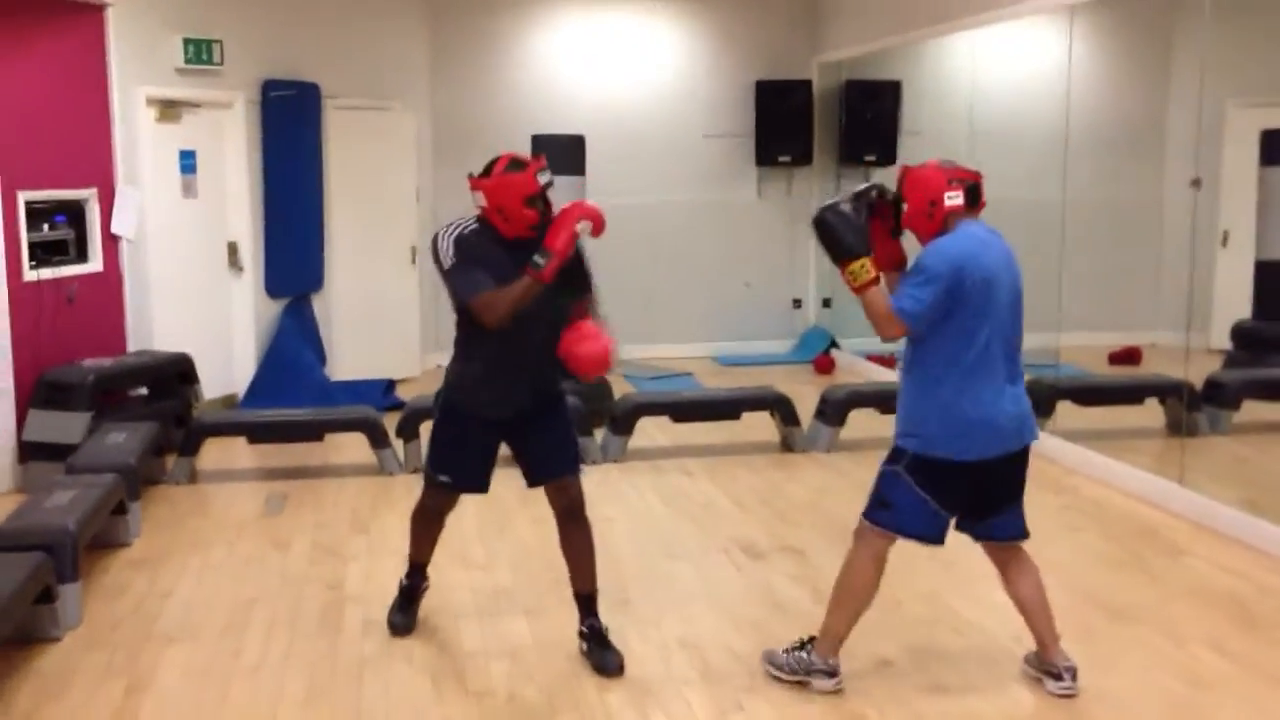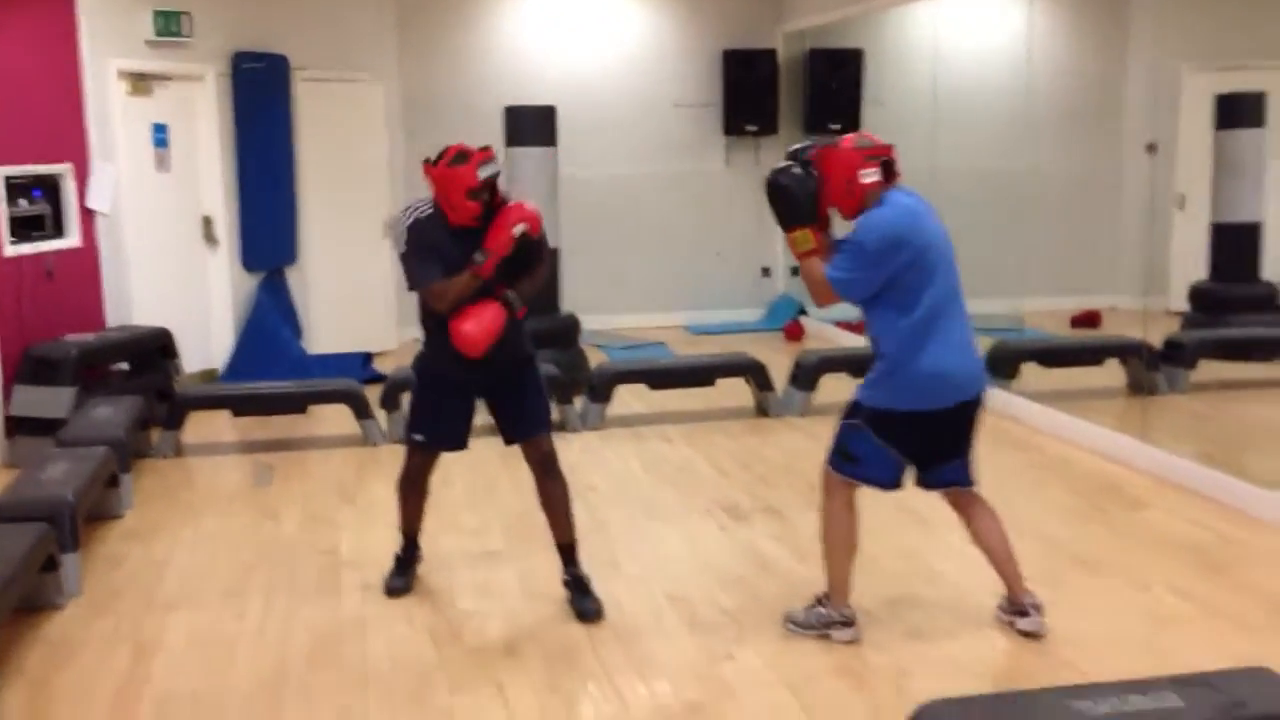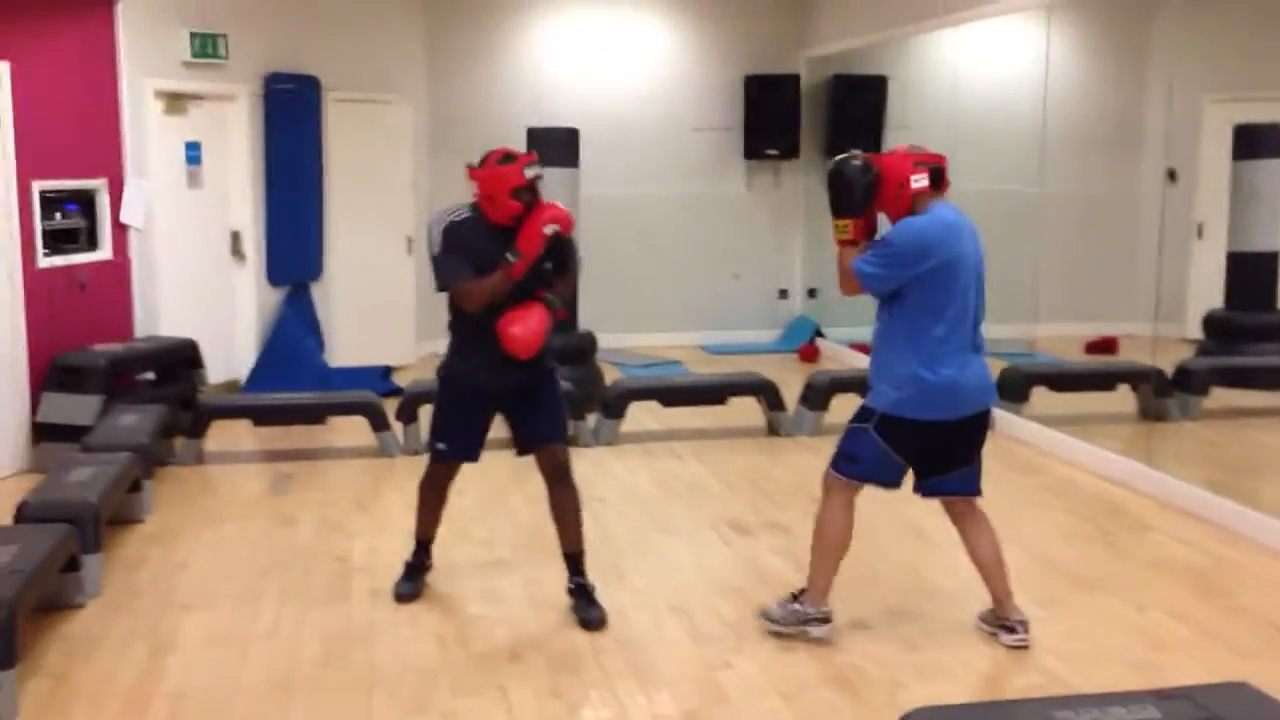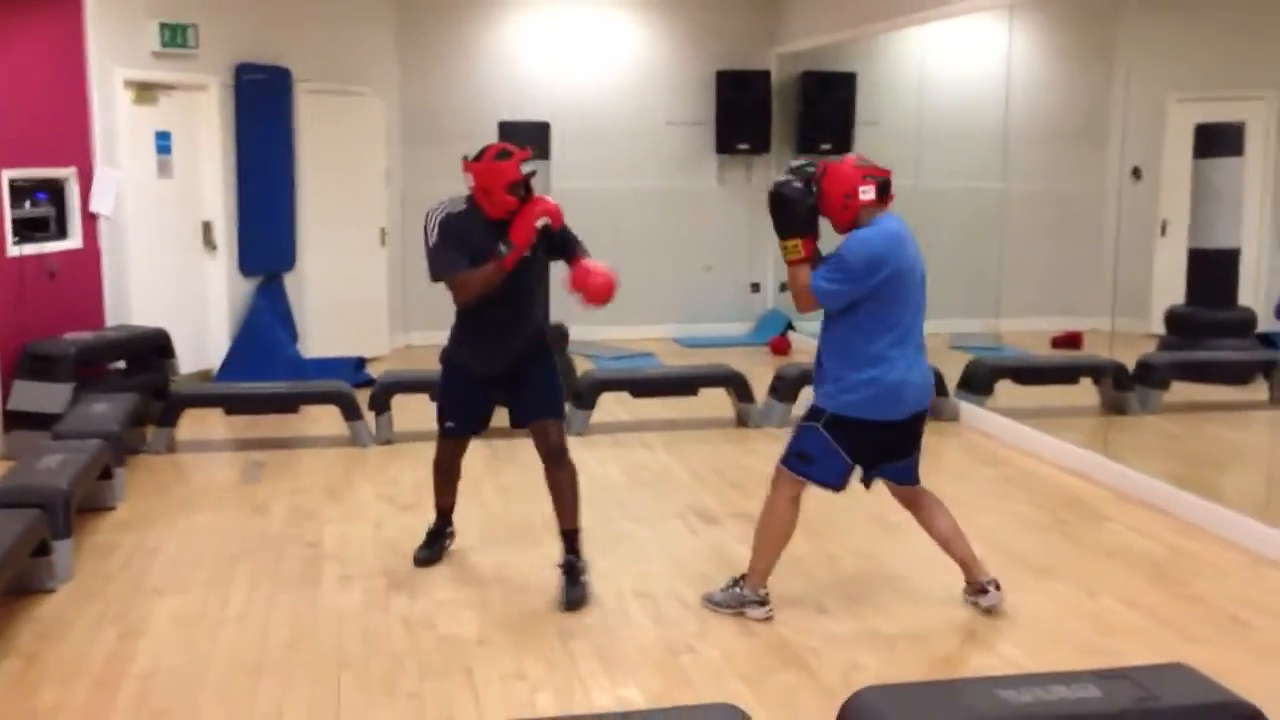
dt=0.5s
person 1, frame 1
left shoulder: (949, 253)
right shoulder: (994, 248)
left elbow: (892, 324)
right elbow: (918, 304)
left wrist: (854, 260)
right wrist: (884, 246)
left hip: (945, 433)
right hip: (1006, 429)
left knee: (873, 538)
right knee: (1005, 547)
left ankle: (821, 657)
right ankle: (1055, 661)
person 1, frame 2
left shoulder: (883, 226)
right shoulder: (910, 208)
left elbow: (824, 292)
right elbow: (845, 264)
left wrist: (798, 226)
right wrist: (813, 217)
left hip: (905, 385)
right hip: (959, 379)
left knee: (839, 483)
right knee: (960, 492)
left ankle: (837, 610)
right ankle: (1022, 602)
person 1, frame 3
left shoulder: (918, 233)
right shoulder: (957, 226)
left elbow: (851, 283)
right elbow: (882, 269)
left wrist: (846, 219)
right wrist: (861, 219)
left hip: (911, 396)
right hip: (966, 394)
left knee: (840, 486)
right knee: (961, 503)
left ankle: (812, 605)
right ankle: (1007, 616)
person 1, frame 4
left shoulder: (870, 244)
right shoulder: (893, 234)
left elbow: (806, 300)
right elbow: (832, 282)
left wrist: (794, 236)
right wrist: (804, 233)
left hip: (859, 397)
right hip: (906, 392)
left knee: (789, 482)
right knee: (910, 490)
left ankle: (751, 590)
right ankle: (981, 582)
person 2, frame 1
left shoulder: (551, 230)
right shoulder: (457, 243)
left elbow: (577, 287)
right elbow: (493, 312)
left wrist: (583, 324)
right wrist: (549, 257)
left hip: (539, 394)
right hip: (471, 398)
left knee: (570, 503)
right knee: (437, 501)
left ankle: (590, 625)
right ankle: (413, 584)
person 2, frame 2
left shoulder: (510, 214)
right shoulder: (416, 227)
left elbow: (538, 268)
right elbow: (439, 301)
left wrist: (506, 302)
right wrist: (490, 255)
left hip: (508, 357)
right hip: (446, 364)
left knee: (543, 457)
right knee: (416, 465)
left ankle: (573, 574)
right ankle: (408, 553)
person 2, frame 3
left shoulder: (542, 223)
right shoulder: (451, 230)
left elbow: (568, 271)
right elbow: (471, 300)
left wrist: (546, 304)
right wrist: (521, 254)
left hip: (530, 368)
right hip: (470, 372)
left knee: (557, 467)
right knee: (440, 470)
left ankle: (579, 582)
right ankle: (419, 559)
person 2, frame 4
left shoulder: (537, 213)
right shoulder: (448, 222)
left elbow: (569, 248)
right elbow: (464, 292)
left wrist: (587, 269)
right wrist: (512, 247)
left hip: (529, 353)
right hip: (470, 358)
left knee: (552, 444)
right knee: (450, 448)
left ankle: (572, 560)
right ankle: (442, 528)
